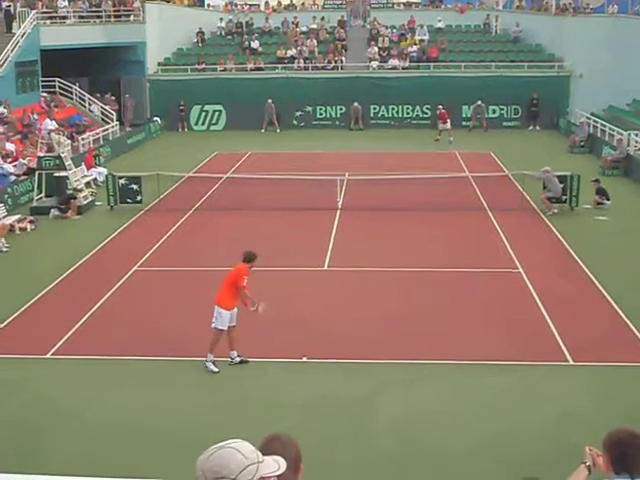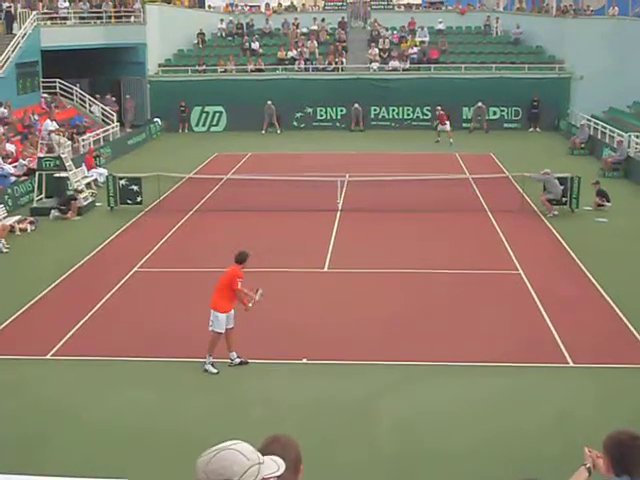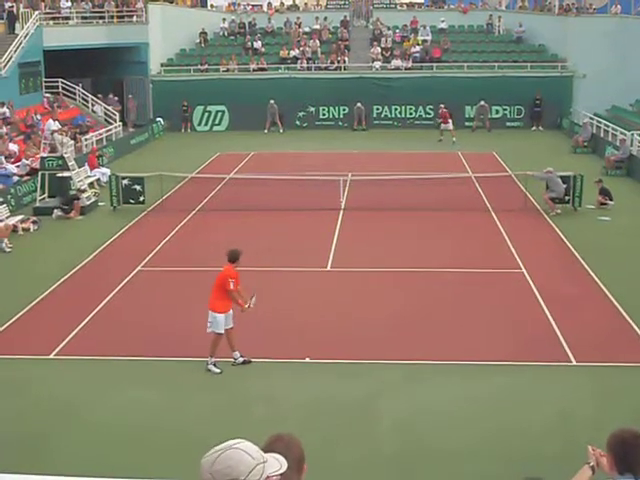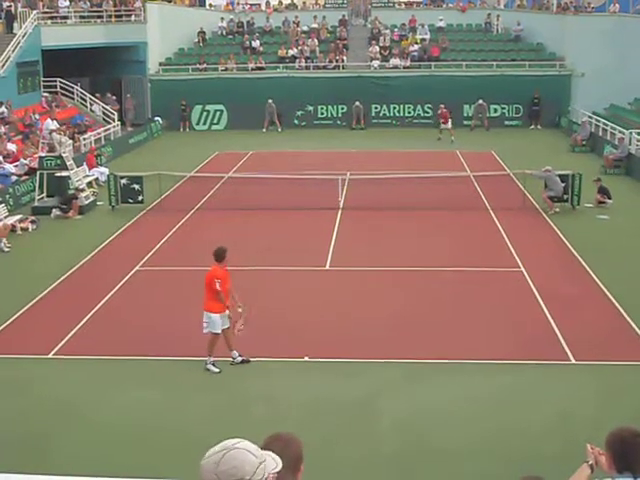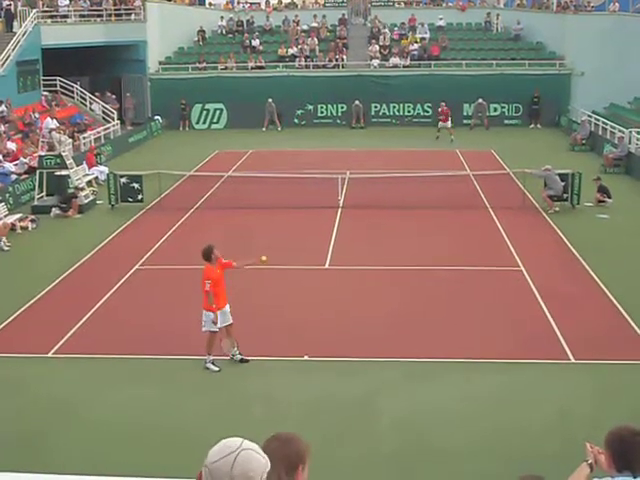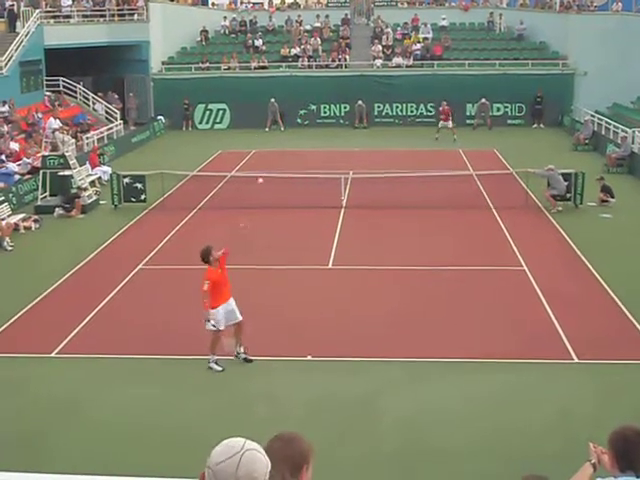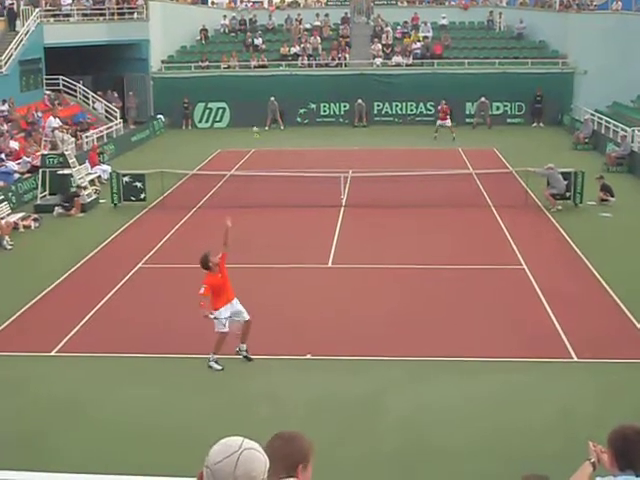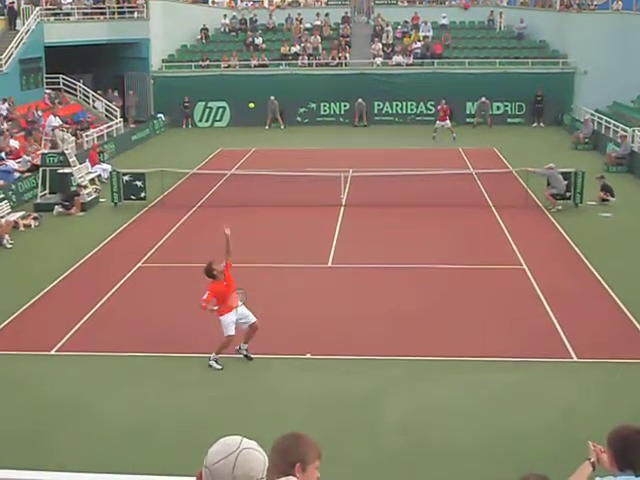
dt=0.2s
person 1, frame 1
left shoulder: (241, 269)
right shoulder: (244, 271)
left elbow: (243, 291)
right elbow: (241, 292)
left wrist: (253, 301)
right wrist: (248, 306)
left hip: (231, 305)
right hip: (224, 305)
left knee: (231, 329)
right knee: (219, 331)
left ankle: (234, 357)
right ankle: (209, 360)
person 1, frame 2
left shoulder: (234, 270)
right shoulder: (237, 273)
left elbow: (240, 289)
right elbow: (238, 293)
left wrist: (251, 295)
right wrist: (247, 304)
left hip: (227, 307)
right hip: (220, 307)
left knee: (229, 331)
right knee: (217, 334)
left ankle: (234, 358)
right ankle: (208, 362)
person 1, frame 3
left shoulder: (230, 271)
right shoulder: (230, 273)
left elbow: (237, 289)
right elbow: (232, 294)
left wrist: (245, 300)
right wrist: (242, 305)
left hip: (226, 307)
right hip: (218, 308)
left knee: (229, 330)
right knee: (218, 334)
left ankle: (236, 357)
right ankle: (211, 362)
person 1, frame 4
left shoulder: (223, 270)
right shoulder: (216, 274)
left elbow: (228, 289)
right elbow: (219, 294)
left wrist: (237, 304)
right wrist: (229, 308)
left hip: (222, 307)
right hip: (213, 309)
left knee: (227, 330)
right knee: (215, 334)
left ankle: (235, 357)
right ankle: (209, 362)
person 1, frame 5
left shoulder: (220, 263)
right shoulder: (208, 273)
left elbow: (233, 265)
right elbow: (209, 295)
right wrist: (215, 313)
left hip: (223, 304)
right hip: (213, 308)
left knee: (229, 326)
right knee: (213, 332)
left ankle: (234, 353)
right ankle: (208, 360)
person 1, frame 6
left shoulder: (221, 260)
right shoulder: (209, 275)
left elbow: (227, 249)
right elbow: (205, 294)
right wrist: (207, 312)
left hip: (228, 301)
right hip: (217, 306)
left knee: (239, 323)
right knee: (217, 332)
left ankle: (239, 352)
right ankle: (212, 361)
person 1, frame 7
left shoulder: (221, 265)
right shoulder: (208, 281)
left elbow: (225, 245)
right elbow: (202, 298)
left wrist: (228, 228)
right wrist: (206, 310)
left hip: (232, 302)
right hip: (220, 308)
left knee: (247, 322)
right knee: (224, 333)
left ankle: (242, 349)
right ankle: (212, 359)
person 1, frame 8
left shoulder: (226, 272)
right shoulder: (213, 288)
left elbow: (228, 254)
right elbow: (203, 303)
left wrist: (227, 237)
right wrist: (211, 307)
left hip: (238, 307)
right hip: (226, 313)
left knee: (254, 326)
right knee: (229, 337)
left ankle: (243, 348)
right ankle: (213, 358)
